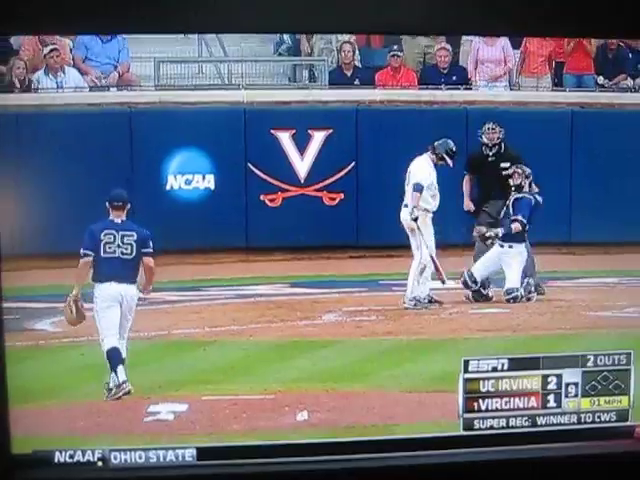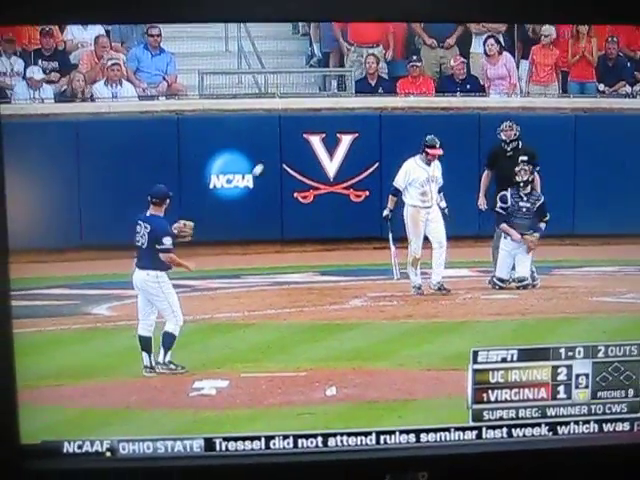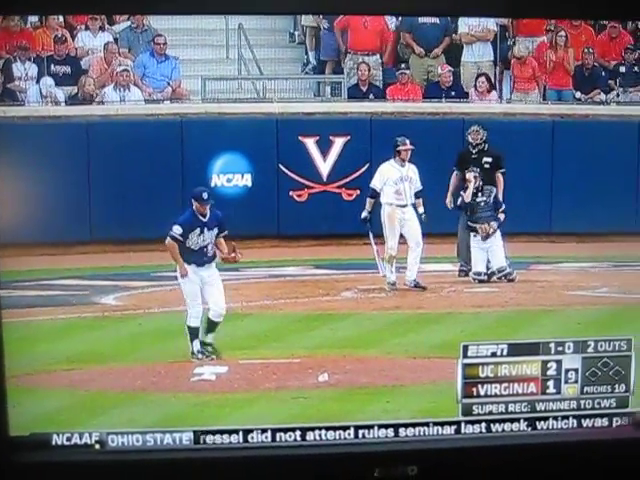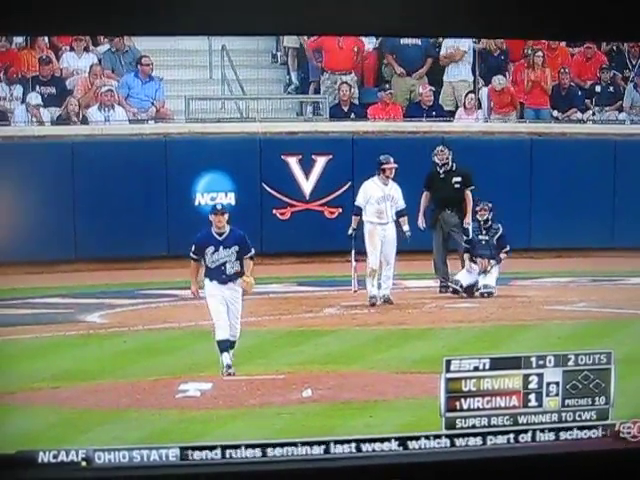
dt=1s
person 1, frame 1
left shoulder: (95, 230)
right shoulder: (140, 232)
left elbow: (85, 262)
right elbow: (149, 264)
left wrist: (76, 289)
right wrist: (147, 285)
left hip: (105, 289)
right hip: (130, 290)
left knee: (109, 338)
right knee: (121, 338)
left ankle: (121, 381)
right ankle: (114, 384)
person 1, frame 2
left shoulder: (142, 219)
right shoulder: (162, 225)
right elbow: (165, 256)
right wrist: (185, 264)
left hip: (141, 274)
right hip: (155, 277)
left knee: (145, 321)
right knee: (175, 318)
left ankle: (148, 364)
right ankle: (164, 361)
person 1, frame 3
left shoulder: (216, 216)
right shoulder: (185, 220)
right elbow: (170, 242)
left wrist: (226, 253)
right wrist: (180, 264)
left hip: (210, 269)
right hip: (190, 270)
left knee: (219, 307)
right knee: (195, 311)
left ankle: (207, 339)
right ankle: (196, 349)
person 1, frame 4
left shoulder: (239, 236)
right shoulder: (202, 238)
left elbow: (249, 258)
right elbow: (195, 261)
left wrist: (248, 276)
right wrist: (193, 283)
left hip: (234, 286)
right hip: (213, 287)
left knee: (234, 328)
right knee: (221, 326)
left ankle: (227, 357)
right ankle: (227, 364)
person 2, frame 1
left shoulder: (512, 157)
right shoulder: (476, 158)
right elbow: (468, 177)
right wrist: (467, 198)
right hip: (485, 206)
right knee: (482, 246)
left ankle: (532, 282)
right ankle: (483, 287)
person 2, frame 2
left shoulder: (528, 152)
right shoulder: (495, 152)
left elbow: (534, 175)
right elbow: (487, 174)
right wrist: (481, 195)
right knee: (501, 234)
left ankle: (528, 271)
person 2, frame 3
left shoulder: (493, 155)
right shoulder: (463, 154)
left elbow: (499, 176)
right elbow: (456, 174)
left wrist: (499, 196)
right wrist: (450, 194)
right knee: (464, 232)
right ankle: (464, 265)
person 2, frame 4
left shoulder: (461, 174)
right shoulder: (432, 175)
left elbow: (468, 194)
right elbow: (426, 195)
left wrist: (468, 215)
right wrist: (421, 215)
left hip: (458, 215)
right hip: (439, 216)
left knee: (465, 248)
right knee: (439, 251)
right ankle: (444, 282)
person 3, frame 1
left shoulder: (425, 164)
right shoulder: (423, 165)
left elbow: (413, 187)
right elbow: (416, 188)
left wrist: (408, 209)
right wrist: (414, 210)
left hip: (422, 215)
right hip: (418, 215)
left knee: (428, 254)
right knee: (422, 255)
person 3, frame 2
left shoulder: (437, 165)
right shoulder: (410, 165)
right elbow: (396, 189)
left wrist: (443, 205)
right wrist: (388, 209)
left hip: (433, 210)
right hip: (414, 211)
left knee: (440, 244)
right knee: (415, 249)
left ankle: (436, 282)
right ankle: (416, 284)
person 3, frame 3
left shoulder: (413, 169)
right shoulder: (385, 168)
left elbow: (417, 192)
right elbow: (374, 190)
left wrist: (421, 211)
right wrist: (367, 210)
left hip: (409, 210)
right hip: (391, 210)
left knee: (416, 243)
right knee: (391, 247)
left ankle: (411, 279)
right ankle: (391, 280)
person 3, frame 4
left shoulder: (395, 187)
right shoulder: (368, 185)
left elbow: (400, 209)
right elbow: (358, 208)
left wrist: (406, 228)
right wrist: (353, 227)
left hip: (390, 228)
right hip: (372, 227)
left knee: (389, 262)
right knee: (373, 262)
left ankle: (385, 294)
right ankle: (372, 294)
person 4, frame 1
left shoulder: (526, 199)
right shoulder: (517, 195)
left elbow: (519, 225)
left wrist: (500, 232)
left hip: (515, 249)
right hip: (499, 248)
left knee: (511, 296)
right knee: (468, 280)
left ankle: (526, 287)
right ankle: (478, 292)
person 4, frame 2
left shoulder: (538, 198)
right shoulder: (507, 195)
left elbow: (544, 220)
right elbow: (499, 221)
left wrist: (536, 234)
right wrist: (513, 233)
left hip: (525, 243)
right hip: (507, 241)
left knee: (523, 283)
right knee: (498, 284)
left ankle: (529, 273)
person 4, frame 3
left shoulder: (490, 191)
right shoulder: (465, 194)
left elbow: (502, 212)
right elbow: (464, 203)
left wrist: (496, 223)
right wrist: (471, 183)
left hip: (493, 235)
right hip: (476, 238)
left knee: (503, 273)
right knee: (478, 277)
person 4, frame 4
left shoulder: (497, 230)
right shoulder: (471, 229)
left elbow: (505, 252)
right elbow: (466, 250)
left wrist: (494, 262)
right wrist: (467, 262)
left hip: (490, 267)
right hip: (474, 266)
left knee: (486, 292)
right knee: (455, 287)
left ankle: (487, 284)
right ankle: (471, 286)
